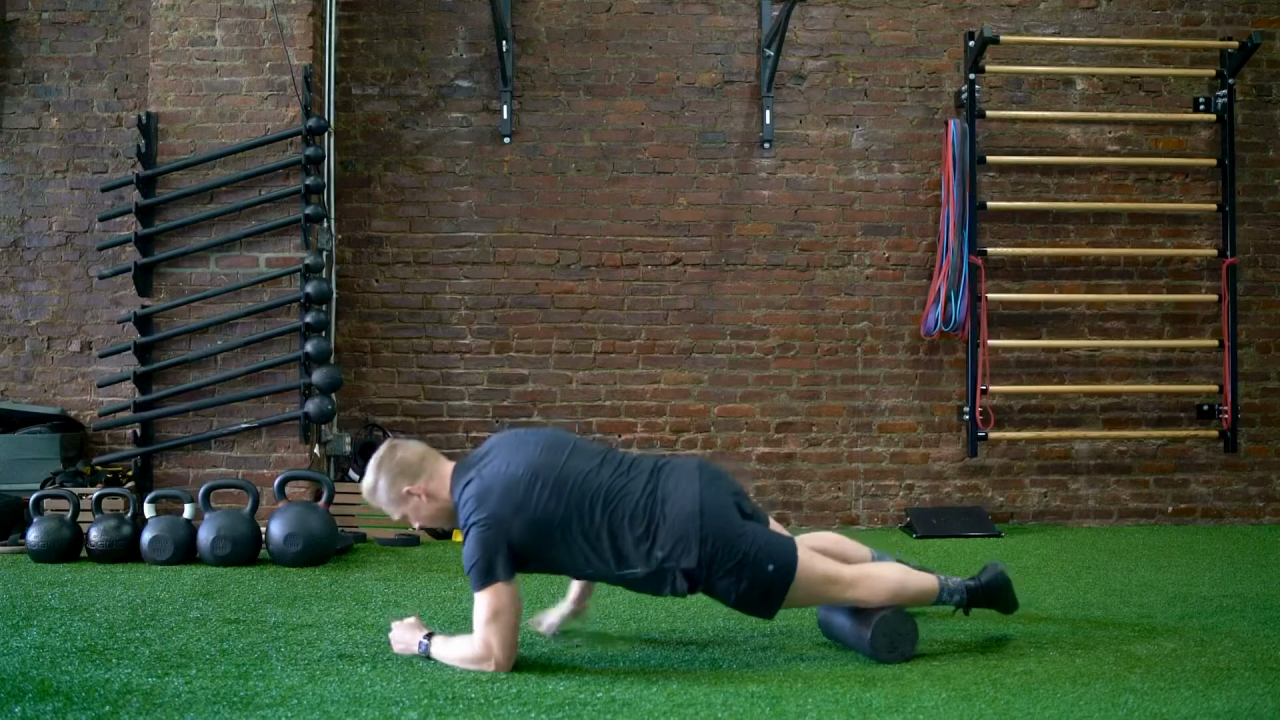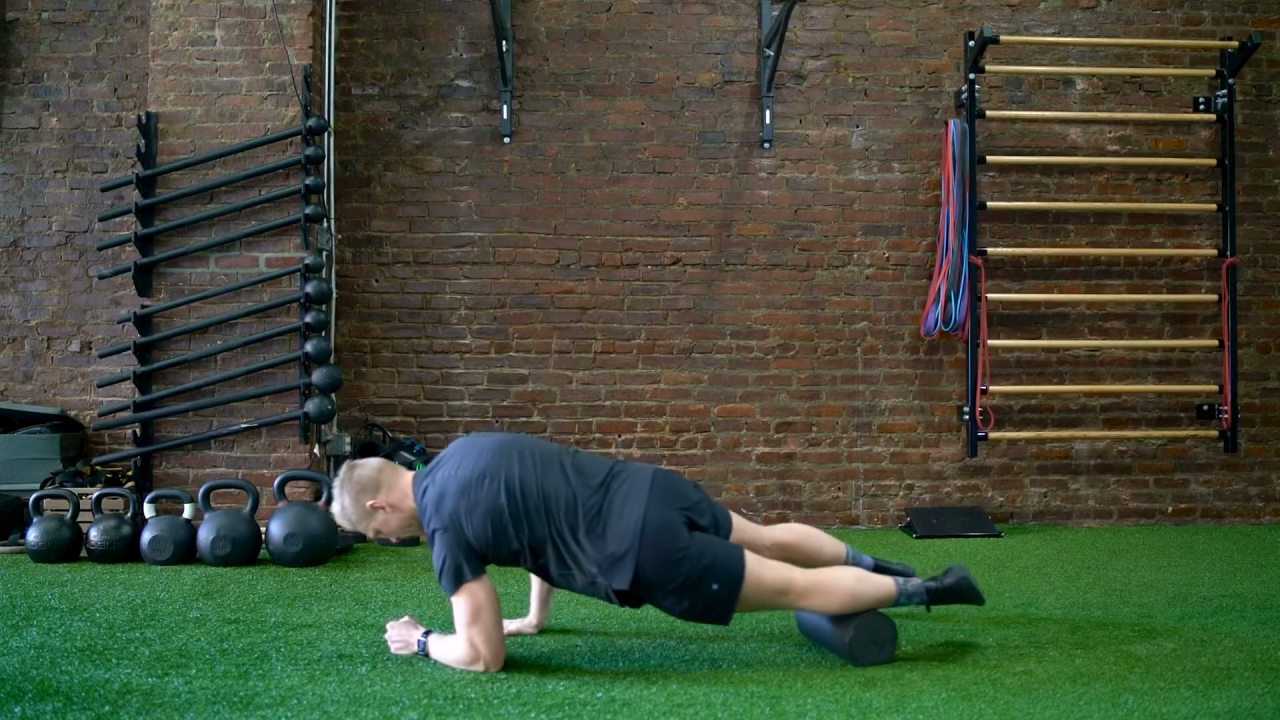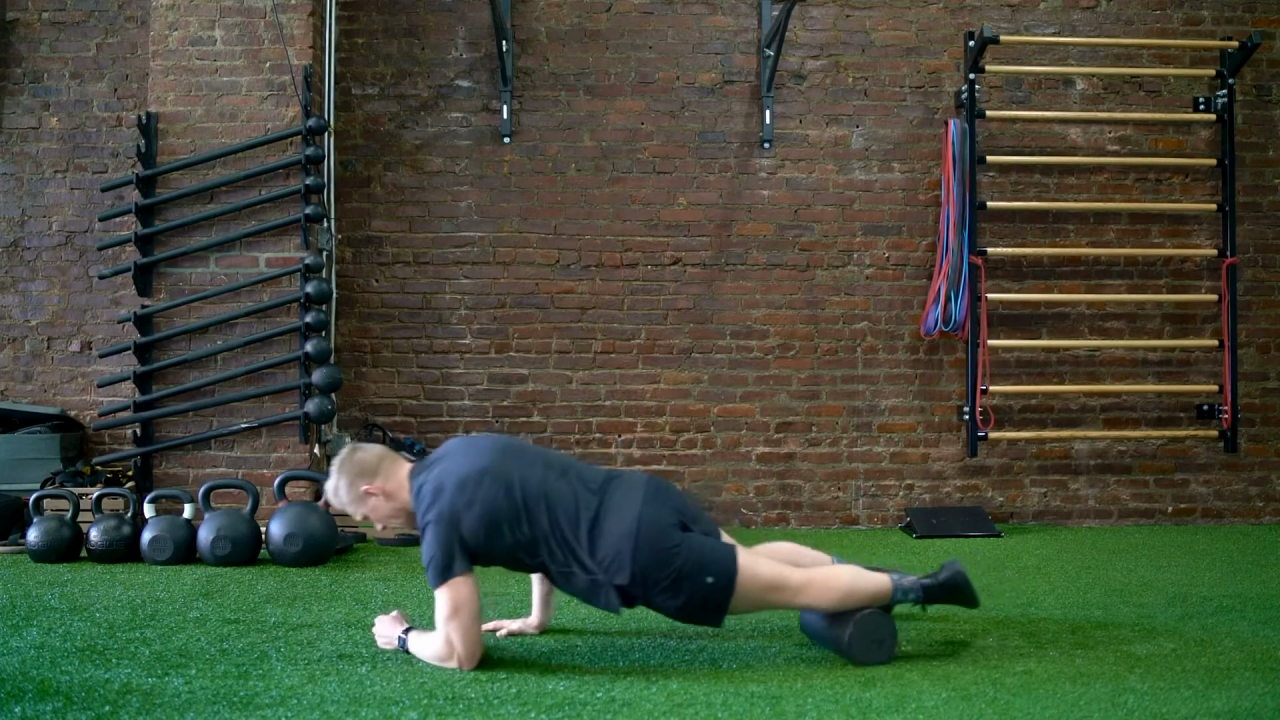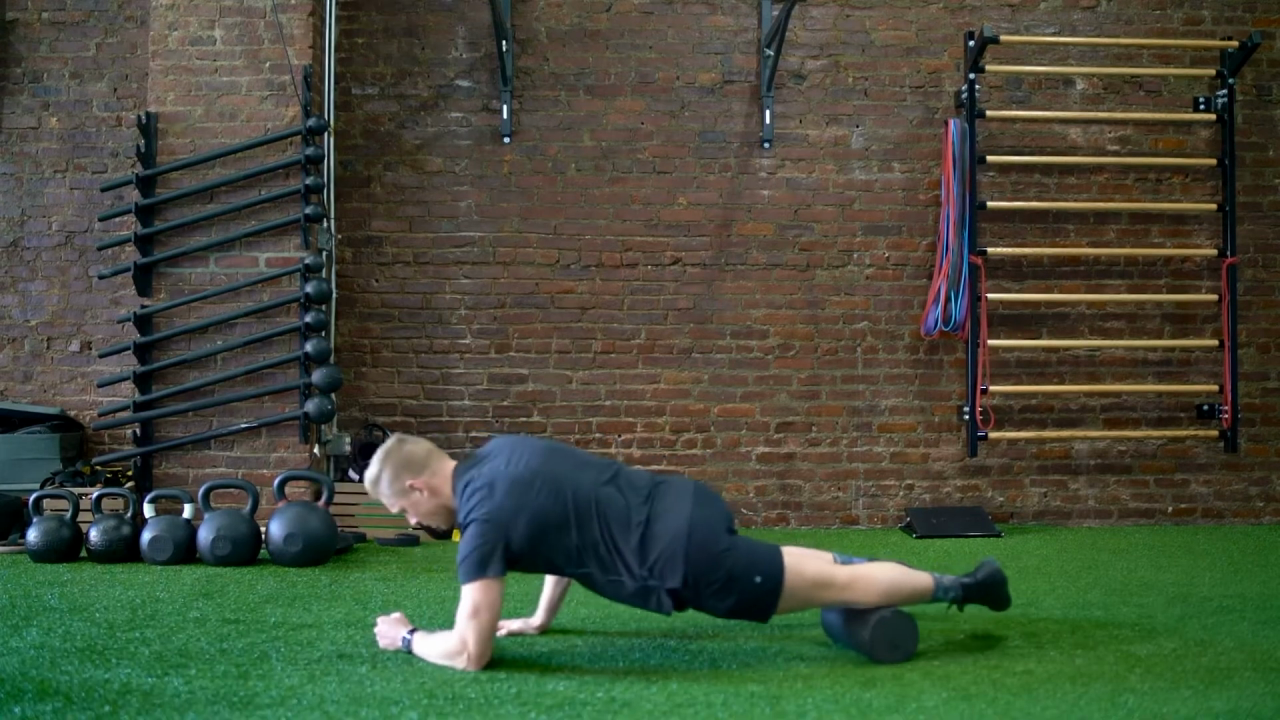
dt=1s
person 1, frame 1
left shoulder: (484, 518)
right shoulder: (503, 447)
left elbow: (493, 654)
left wrist: (422, 643)
right wrist: (572, 603)
left hip: (696, 539)
right hip: (694, 485)
left knee: (841, 585)
right knee: (801, 544)
left ankle: (966, 589)
right ankle: (889, 567)
person 1, frame 2
left shoulder: (446, 525)
right shoulder: (463, 455)
left elbow: (484, 656)
left wrist: (422, 641)
right wrist: (535, 616)
left hip: (648, 549)
right hip: (652, 489)
left knee: (795, 588)
right knee: (766, 541)
left ankle: (926, 589)
right ankle: (869, 565)
person 1, frame 3
left shoulder: (440, 516)
right shoulder: (461, 452)
left elbow: (460, 653)
left wrist: (402, 635)
right wrist: (539, 617)
left hip: (640, 553)
right hip: (647, 498)
left knee: (791, 589)
right knee: (746, 555)
left ankle: (923, 586)
right ankle: (858, 573)
person 1, frame 4
left shoulder: (483, 517)
right shoulder: (499, 454)
left elbow: (469, 653)
left wrist: (407, 639)
right wrist: (539, 619)
left hip: (682, 557)
right hip: (680, 505)
left knee: (831, 592)
right knee: (767, 559)
left ankle: (963, 585)
right ankle: (856, 563)
